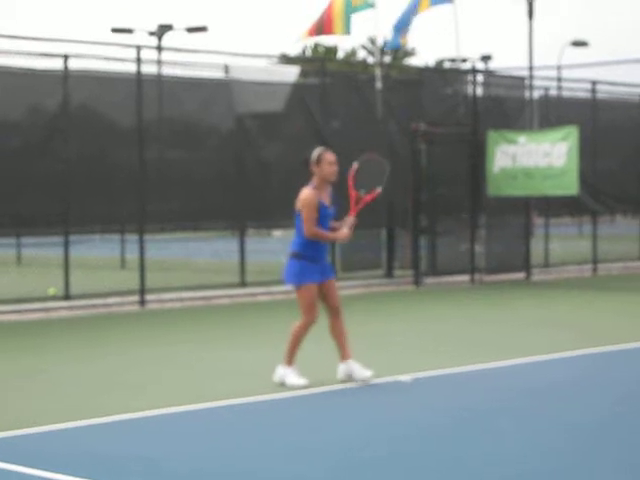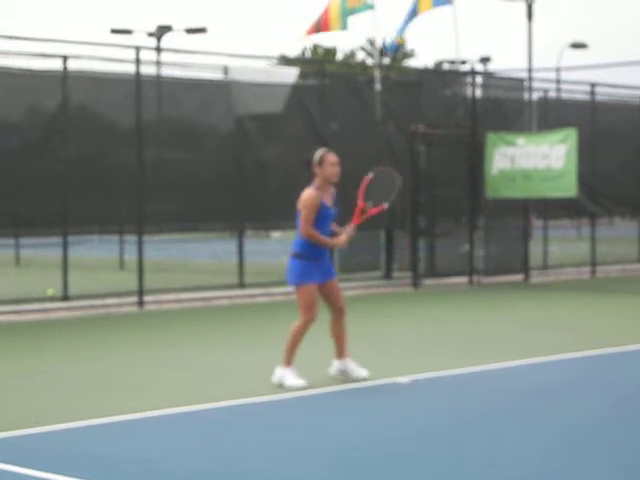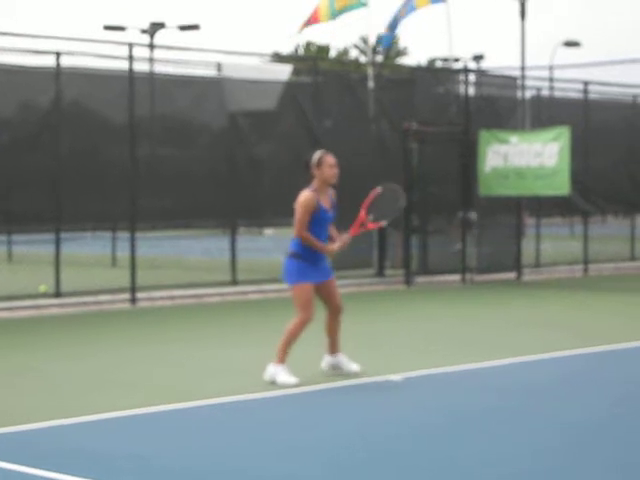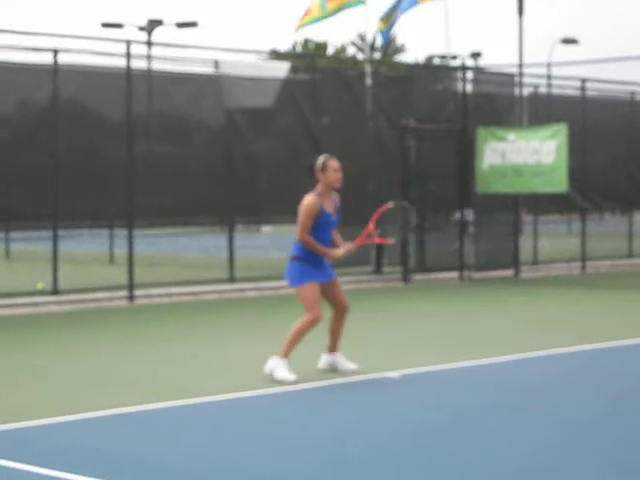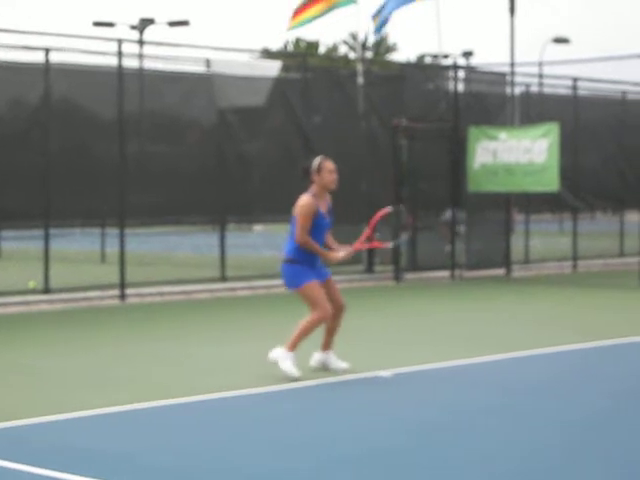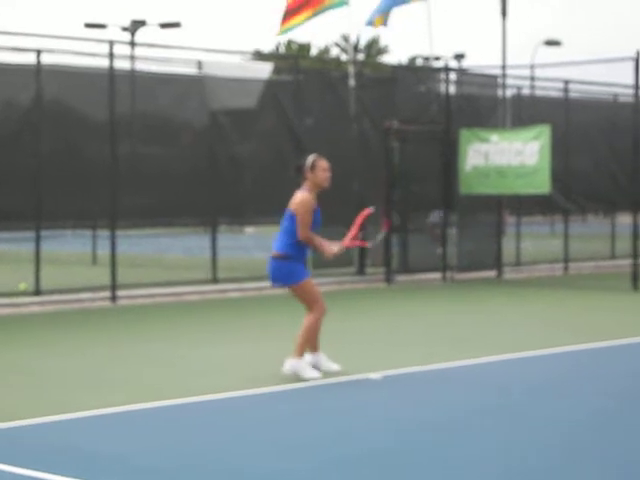
dt=0.1s
person 1, frame 1
left shoulder: (327, 190)
right shoulder: (308, 195)
right elbow: (309, 231)
left wrist: (342, 226)
right wrist: (338, 237)
left hip: (321, 262)
right hip: (303, 263)
left knee: (335, 310)
right knee: (309, 317)
left ankle: (346, 364)
right ankle: (285, 368)
person 1, frame 2
left shoulder: (331, 191)
right shoulder: (310, 195)
right elbow: (306, 231)
left wrist: (342, 232)
right wrist: (333, 242)
left hip: (322, 261)
right hip: (304, 262)
left knee: (339, 309)
right knee: (308, 317)
left ankle: (342, 362)
right ankle: (284, 369)
person 1, frame 3
left shoulder: (331, 194)
right shoulder: (307, 197)
right elbow: (299, 233)
left wrist: (338, 238)
right wrist: (326, 248)
left hip: (319, 262)
right hip: (301, 263)
left knee: (336, 308)
right knee: (305, 316)
left ankle: (333, 357)
right ankle: (276, 367)
person 1, frame 4
left shoulder: (335, 199)
right shoulder: (311, 202)
right elbow: (302, 237)
left wrist: (342, 246)
right wrist: (328, 253)
left hip: (320, 265)
right hip: (303, 265)
left knee: (342, 307)
right knee: (313, 315)
left ankle: (332, 356)
right ankle: (278, 362)
person 1, frame 5
left shoulder: (327, 200)
right shoulder: (307, 202)
right elbow: (301, 238)
left wrist: (338, 249)
right wrist: (327, 255)
left hip: (313, 265)
right hip: (297, 265)
left knee: (339, 306)
right knee: (322, 312)
left ankle: (324, 355)
right ankle: (285, 352)
person 1, frame 6
left shoulder: (309, 196)
right shoulder: (304, 198)
right elbow: (303, 235)
left wrist: (327, 245)
right wrist: (325, 249)
left hip: (290, 261)
right hip: (286, 263)
left knee: (316, 307)
right knee: (317, 309)
left ankle: (313, 355)
right ankle: (295, 360)
